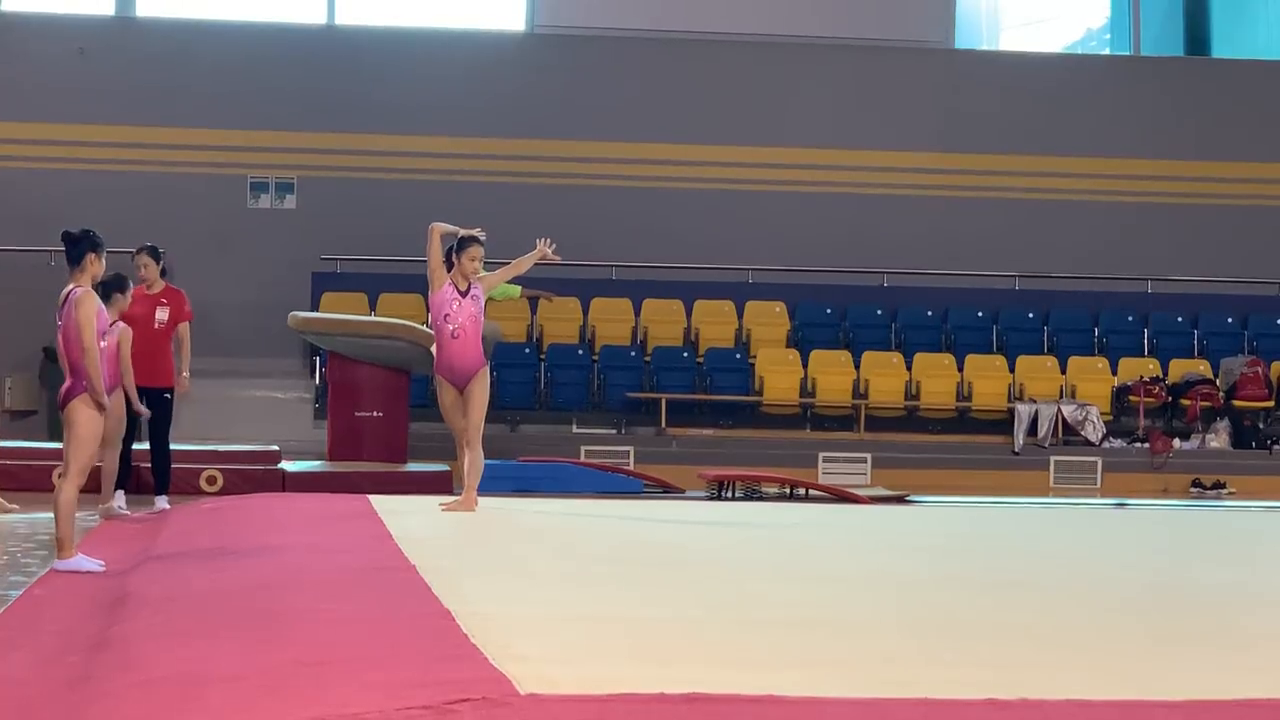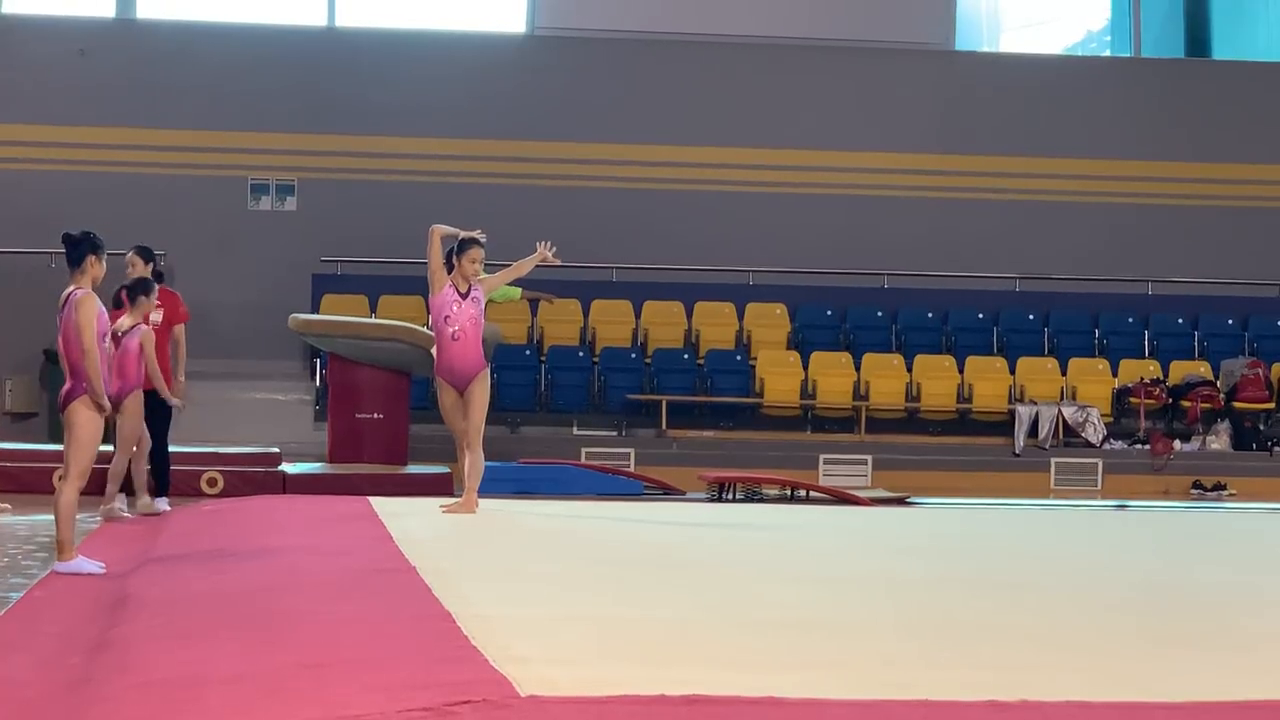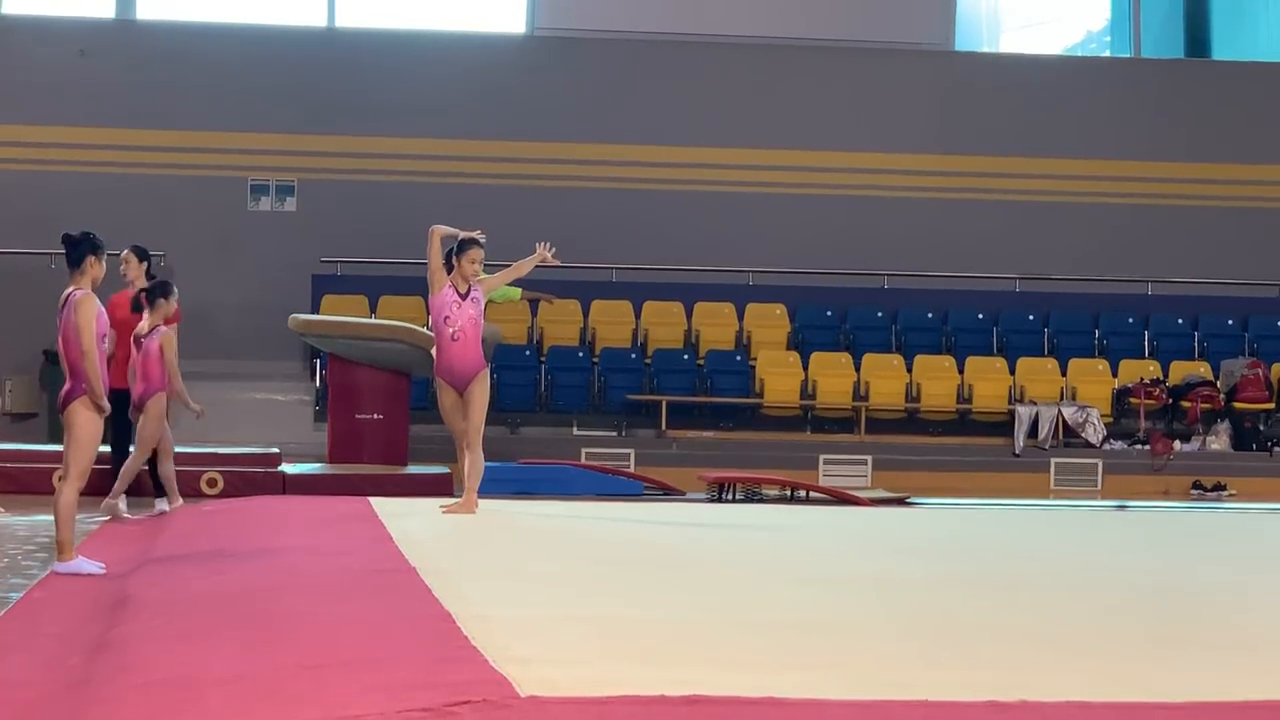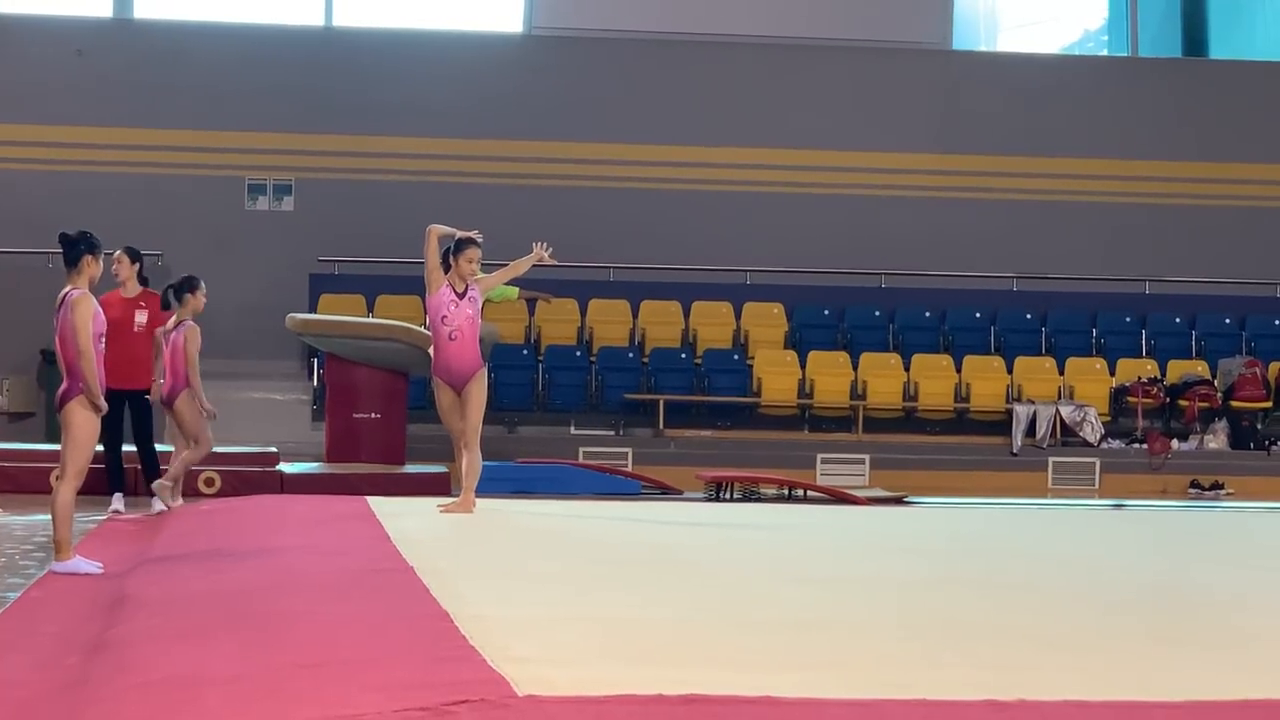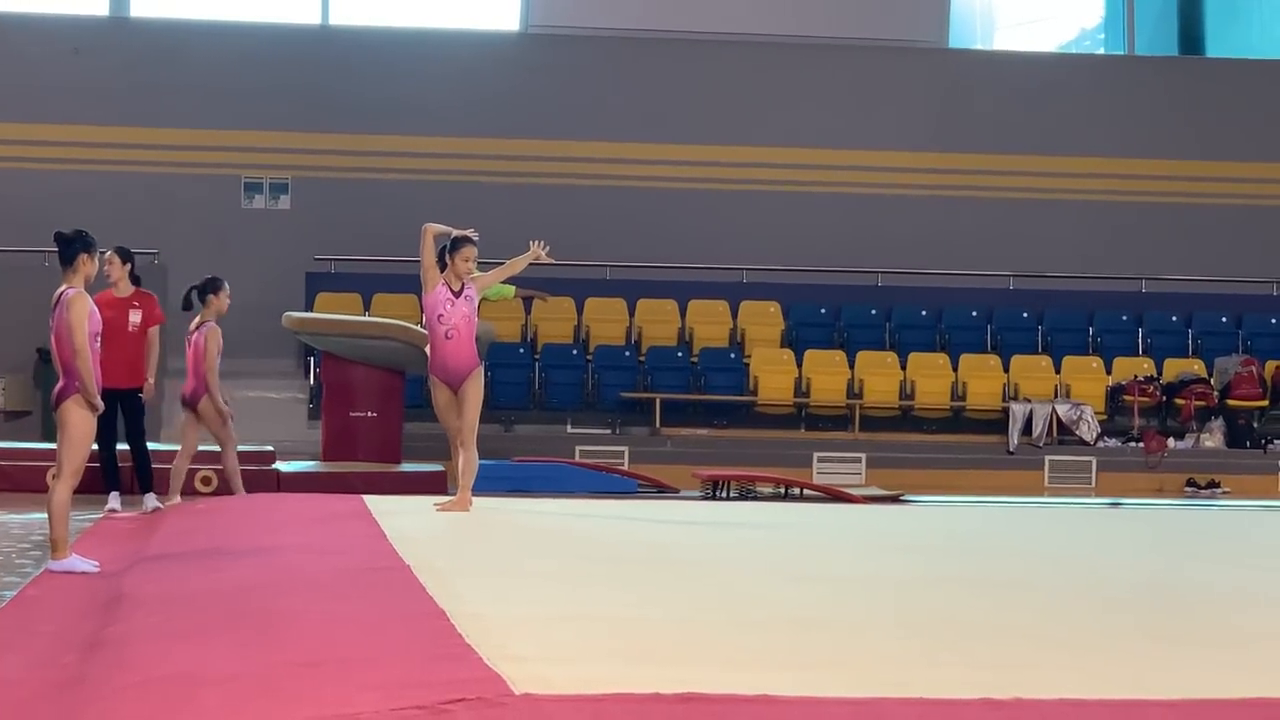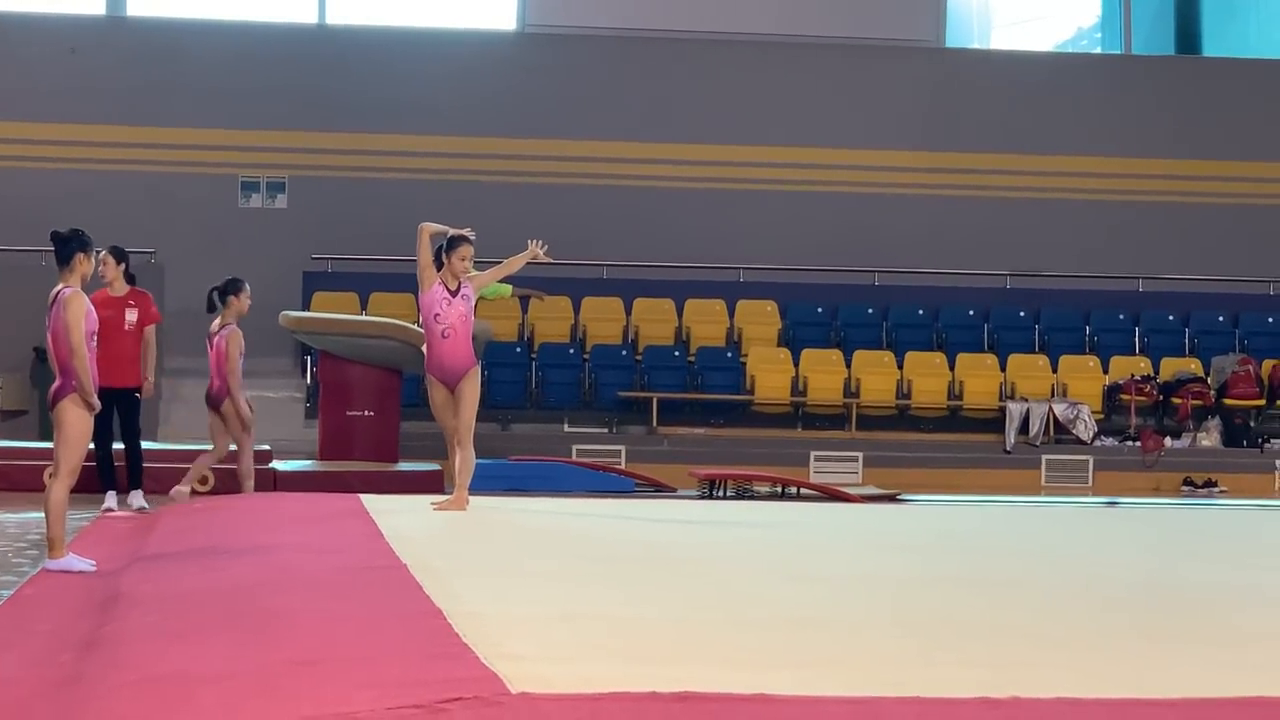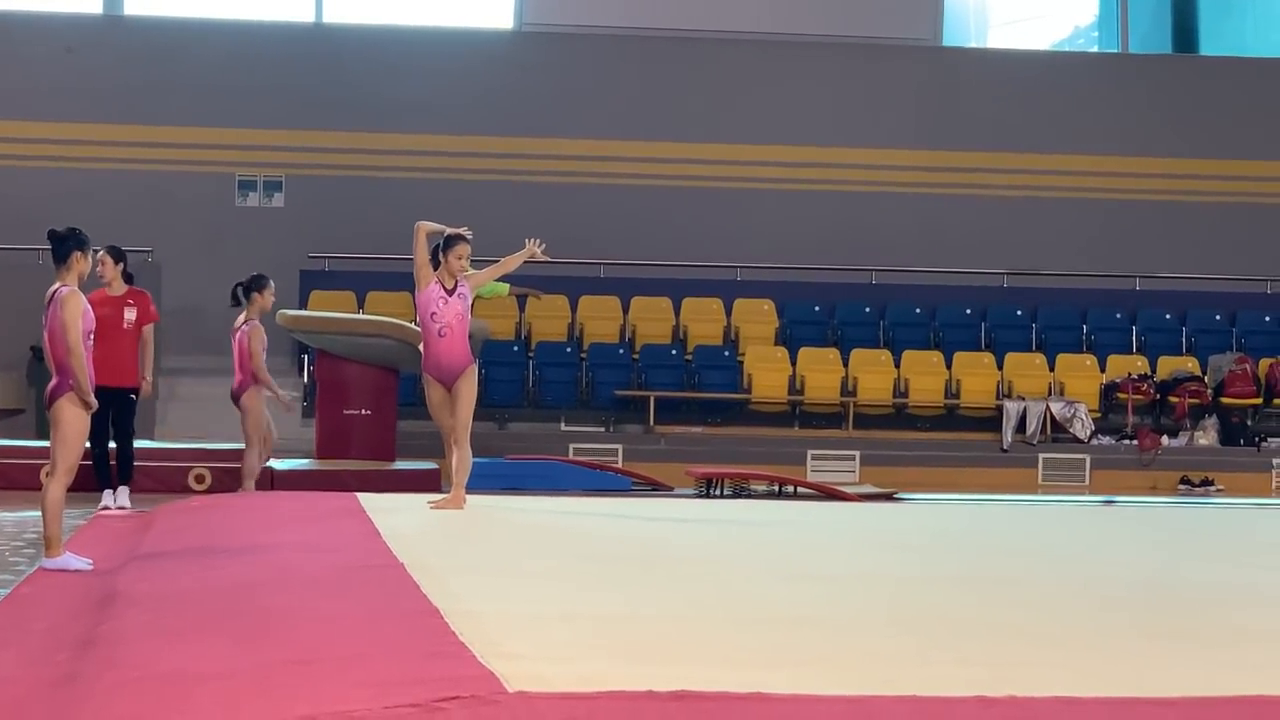
dt=0.2s
person 1, frame 1
left shoulder: (67, 296)
right shoulder: (86, 297)
left elbow: (65, 347)
right elbow: (89, 349)
right wrist: (101, 395)
left hip: (74, 392)
right hip: (85, 395)
left knee: (71, 477)
right knee: (74, 477)
left ankle: (67, 551)
right ankle: (65, 554)
person 1, frame 2
left shoulder: (68, 297)
right shoulder: (86, 298)
left elbow: (66, 349)
right elbow: (89, 350)
right wrist: (101, 397)
left hip: (74, 394)
right hip: (85, 397)
left knee: (72, 479)
right knee: (73, 479)
left ankle: (68, 553)
right ankle: (66, 556)
person 1, frame 3
left shoulder: (68, 298)
right shoulder: (86, 299)
left elbow: (66, 350)
right elbow: (88, 352)
right wrist: (101, 398)
left hip: (75, 395)
right hip: (85, 398)
left knee: (72, 480)
right knee: (73, 480)
left ankle: (68, 553)
right ankle: (66, 557)
person 1, frame 4
left shoulder: (65, 297)
right shoulder: (83, 298)
left elbow: (63, 349)
right elbow: (85, 352)
right wrist: (97, 397)
left hip: (72, 394)
right hip: (81, 397)
left knee: (68, 479)
right knee: (70, 479)
left ankle: (65, 553)
right ankle: (63, 556)
person 1, frame 5
left shoulder: (61, 296)
right shoulder: (78, 298)
left elbow: (59, 348)
right elbow: (81, 351)
right wrist: (93, 396)
left hip: (68, 393)
right hip: (78, 396)
left knee: (65, 478)
right knee: (67, 478)
left ankle: (62, 551)
right ankle: (59, 555)
person 1, frame 6
left shoulder: (57, 295)
right shoulder: (75, 297)
right elbow: (77, 350)
right wrist: (90, 396)
left hip: (64, 392)
right hip: (74, 395)
left knee: (62, 477)
right knee: (64, 477)
left ankle: (59, 551)
right ankle: (56, 554)
person 1, frame 7
left shoulder: (54, 294)
right shoulder: (72, 296)
right elbow: (74, 349)
right wrist: (87, 394)
left hip: (61, 391)
right hip: (71, 394)
left knee: (59, 476)
right knee: (60, 476)
left ankle: (56, 549)
right ankle: (53, 552)
person 2, frame 1
left shoulder: (481, 286)
right shoulder: (439, 281)
left elbow: (514, 269)
right elbow: (435, 230)
left wrist: (538, 254)
right wrist: (462, 232)
left hip: (475, 370)
right hip: (446, 373)
left knee: (473, 437)
right knee: (460, 438)
left ankle: (469, 497)
right ankle: (466, 494)
person 2, frame 2
left shoulder: (481, 288)
right shoulder: (439, 282)
left elbow: (515, 271)
right elbow: (435, 232)
left wrist: (539, 256)
right wrist: (462, 234)
left hip: (476, 373)
right hip: (446, 375)
left knee: (474, 439)
right knee: (460, 440)
left ankle: (469, 498)
right ankle: (466, 495)
person 2, frame 3
left shoulder: (481, 288)
right shoulder: (439, 283)
left elbow: (515, 271)
right elbow: (435, 232)
left wrist: (539, 257)
right wrist: (462, 234)
left hip: (475, 373)
right hip: (446, 375)
left knee: (473, 440)
right knee: (460, 440)
left ankle: (469, 499)
right ankle: (466, 496)
person 2, frame 4
left shoulder: (478, 287)
right shoulder: (437, 283)
left elbow: (512, 271)
right elbow: (433, 232)
left wrist: (536, 257)
right wrist: (459, 234)
left hip: (473, 372)
right hip: (443, 375)
left knee: (471, 439)
right knee: (458, 440)
left ankle: (467, 498)
right ankle: (465, 495)
person 2, frame 5
left shoulder: (474, 286)
right shoulder: (433, 282)
left elbow: (508, 270)
right elbow: (428, 230)
left wrist: (532, 255)
right wrist: (455, 233)
left hip: (470, 371)
right hip: (440, 373)
left knee: (467, 437)
right knee: (454, 438)
left ankle: (464, 497)
right ankle: (461, 494)
person 2, frame 6
left shoulder: (471, 285)
right shoulder: (429, 280)
left elbow: (505, 269)
right elbow: (424, 229)
left wrist: (530, 254)
right wrist: (451, 232)
left hip: (466, 370)
right hip: (436, 373)
left knee: (464, 437)
right knee: (451, 438)
left ankle: (460, 495)
right ankle: (457, 493)
person 2, frame 7
left shoulder: (468, 284)
right shoulder: (426, 279)
left elbow: (502, 267)
right elbow: (421, 228)
left wrist: (528, 253)
right wrist: (448, 230)
left hip: (463, 369)
right hip: (433, 371)
left knee: (461, 435)
right knee: (448, 437)
left ankle: (457, 494)
right ankle: (453, 492)
person 3, frame 1
left shoulder: (175, 297)
right shoulder: (128, 297)
left elbow: (183, 338)
left wrist: (184, 372)
left hip: (161, 380)
left knee: (159, 439)
right knee: (124, 437)
left ankle: (161, 496)
right ankle: (119, 493)
person 3, frame 2
left shoulder: (170, 298)
left elbow: (179, 341)
left wrist: (179, 376)
left hip: (158, 381)
left knee: (158, 442)
left ankle: (161, 498)
right ankle: (120, 496)
person 3, frame 3
right shoulder: (115, 301)
right elbow: (109, 342)
right hip: (119, 382)
right knee: (118, 442)
left ankle: (161, 498)
right ankle: (121, 497)
person 3, frame 4
left shoulder: (153, 301)
right shoulder: (106, 301)
left elbow: (160, 344)
left wrist: (158, 379)
left hip: (141, 384)
right hip: (110, 382)
left knee: (145, 441)
right knee: (111, 442)
left ankle: (156, 497)
right ankle: (117, 496)
person 3, frame 5
left shoulder: (147, 300)
right shoulder: (99, 301)
left elbow: (153, 343)
left wrist: (150, 378)
left hip: (133, 383)
right hip: (103, 382)
left knee: (136, 440)
right knee: (105, 441)
left ankle: (149, 495)
right ankle: (113, 495)
person 3, frame 6
left shoulder: (142, 299)
right shoulder: (94, 301)
left elbow: (149, 341)
left wrist: (149, 376)
left hip: (130, 382)
right hip: (99, 381)
left knee: (131, 437)
right knee: (102, 440)
left ankle: (136, 492)
right ankle: (110, 493)
person 3, frame 7
left shoulder: (140, 298)
right shoulder: (92, 300)
left elbow: (148, 341)
left wrist: (147, 377)
left hip: (127, 381)
right hip: (97, 380)
left knee: (124, 437)
right knee: (98, 438)
left ankle: (123, 489)
right ankle: (107, 491)
person 4, frame 1
right shoulder: (122, 330)
right elbow: (125, 371)
right wrist: (137, 404)
right hip: (111, 393)
left knee: (108, 446)
right knee: (112, 449)
right ankle: (106, 503)
person 4, frame 2
left shoulder: (116, 327)
right shoulder: (145, 332)
left elbow: (111, 364)
right elbow: (153, 371)
left wrist: (111, 395)
right wrist: (169, 398)
left hip: (116, 392)
right hip: (131, 395)
left knee: (142, 446)
right knee: (124, 452)
left ankle: (143, 500)
right ankle: (108, 504)
person 4, frame 3
left shoulder: (138, 331)
right shoulder: (165, 334)
left elbow: (133, 369)
right elbow: (173, 374)
left wrist: (135, 401)
right wrist: (189, 402)
left hip: (140, 395)
right hip: (154, 397)
left knee: (167, 449)
right knee: (141, 453)
left ankle: (175, 501)
right ankle: (113, 500)
person 4, frame 4
left shoulder: (170, 325)
right shoulder: (191, 329)
right elbow: (192, 370)
right wrist: (203, 402)
left hip: (168, 391)
right hip: (182, 393)
left knee: (183, 447)
right knee: (203, 443)
left ankle: (174, 499)
right ankle: (166, 481)
person 4, frame 5
left shoulder: (194, 327)
right shoulder: (212, 330)
right elbow: (210, 371)
left wrist: (218, 398)
right wrist: (220, 402)
left hip: (190, 393)
right hip: (203, 395)
left knee: (187, 450)
right knee: (229, 444)
left ankle: (172, 498)
right ankle: (240, 497)
person 4, frame 6
left shoulder: (215, 328)
right shoulder: (234, 333)
right elbow: (232, 373)
left wrist: (243, 397)
right wrist: (242, 407)
left hip: (214, 393)
right hip: (227, 395)
left knee: (219, 449)
right knee: (246, 447)
left ankle: (182, 488)
person 4, frame 7
left shoulder: (241, 323)
right shoulder: (255, 328)
right elbow: (258, 367)
right wrist: (279, 394)
left hip: (243, 389)
right hip: (250, 391)
left knee: (269, 441)
right knee: (255, 446)
left ankle: (247, 490)
